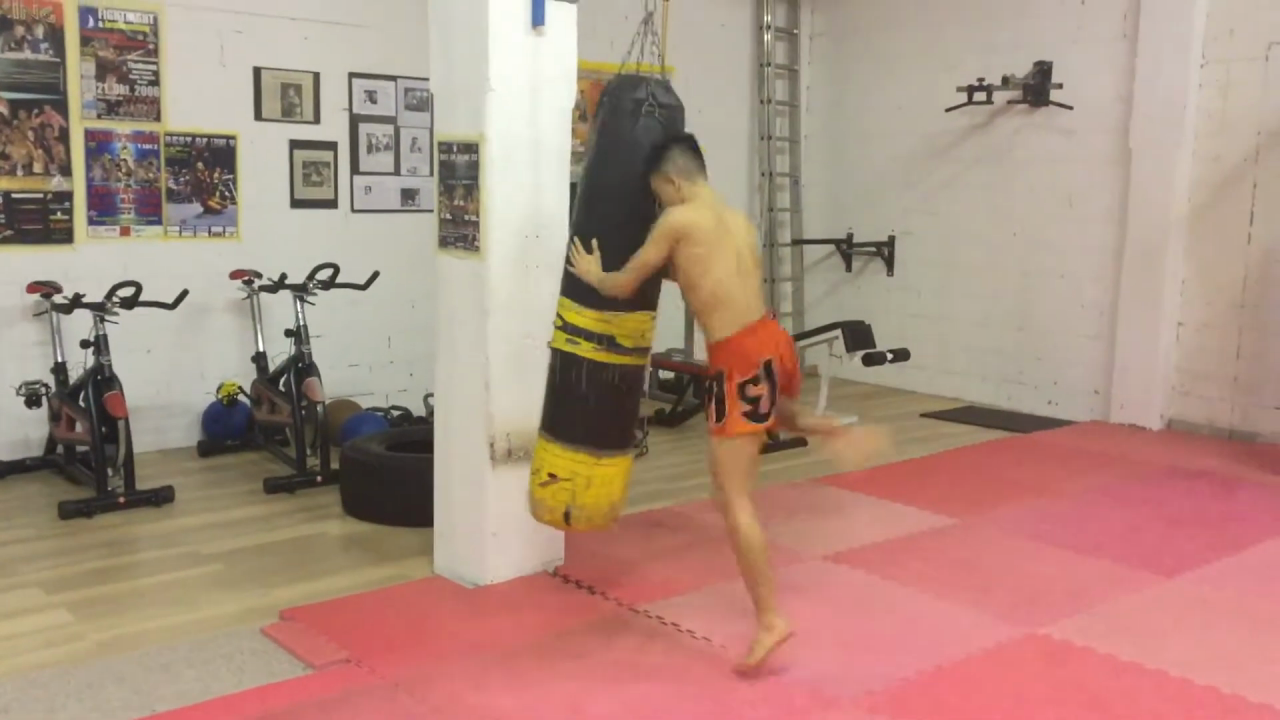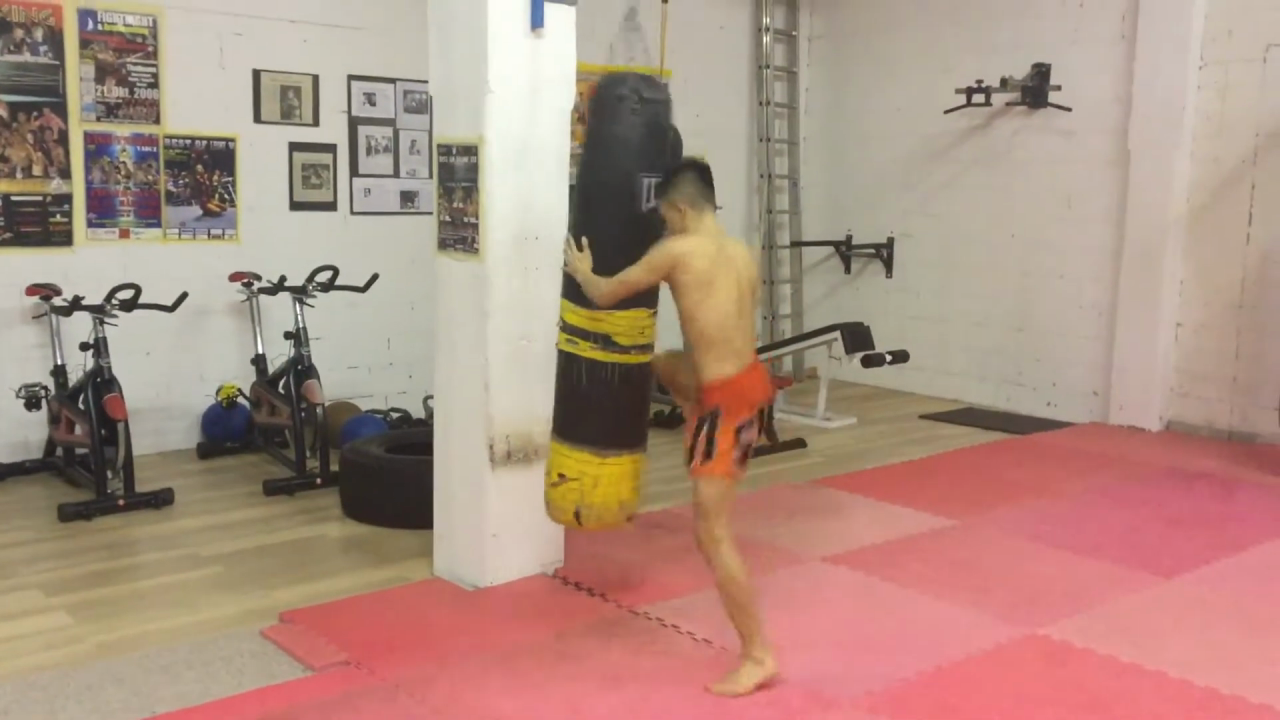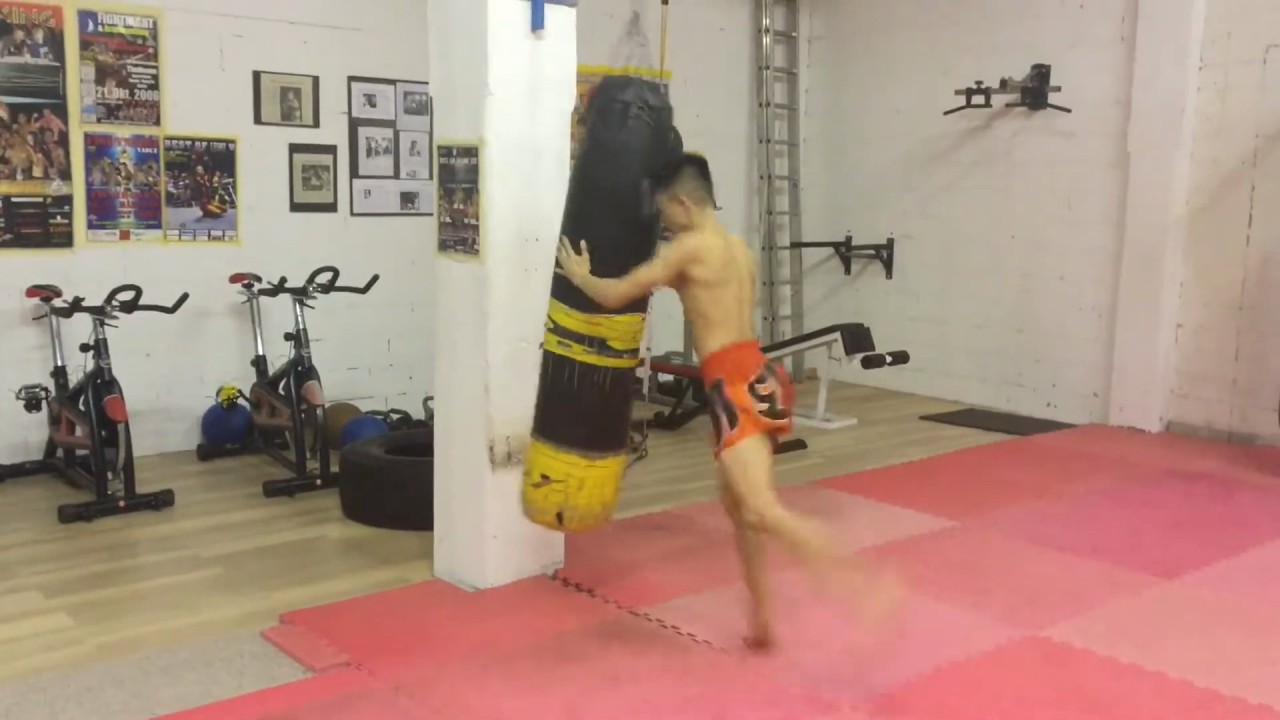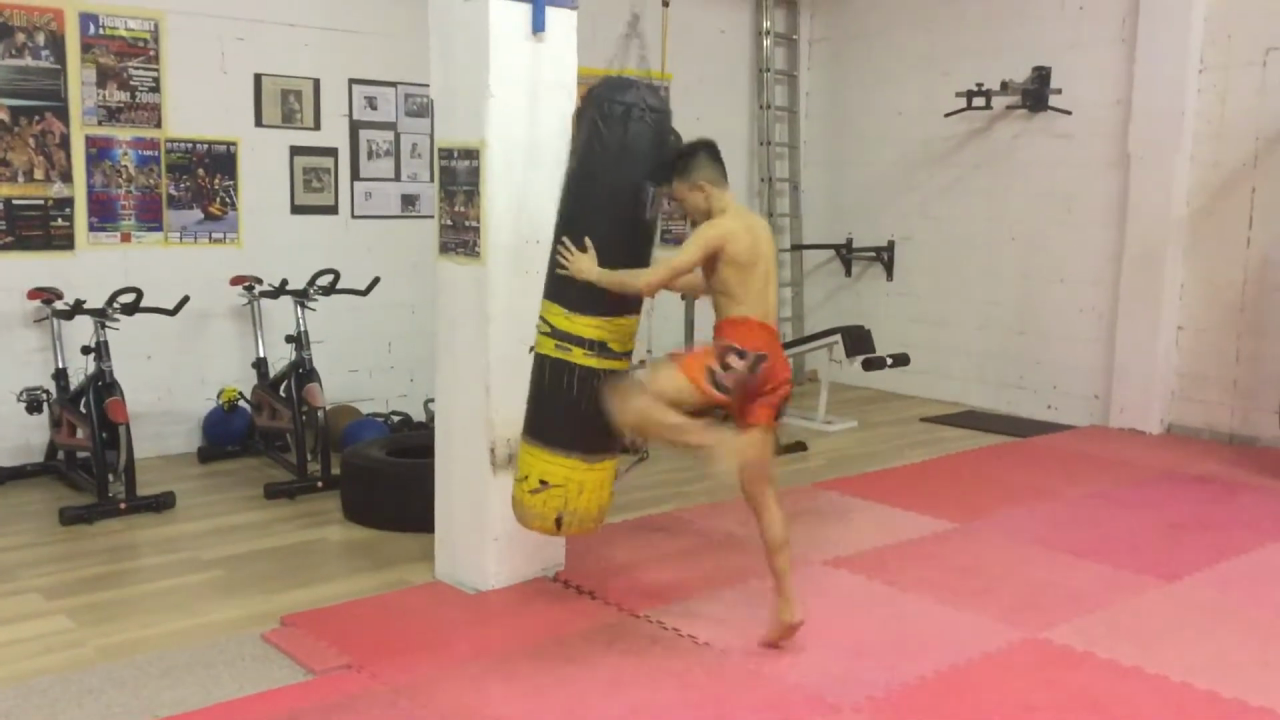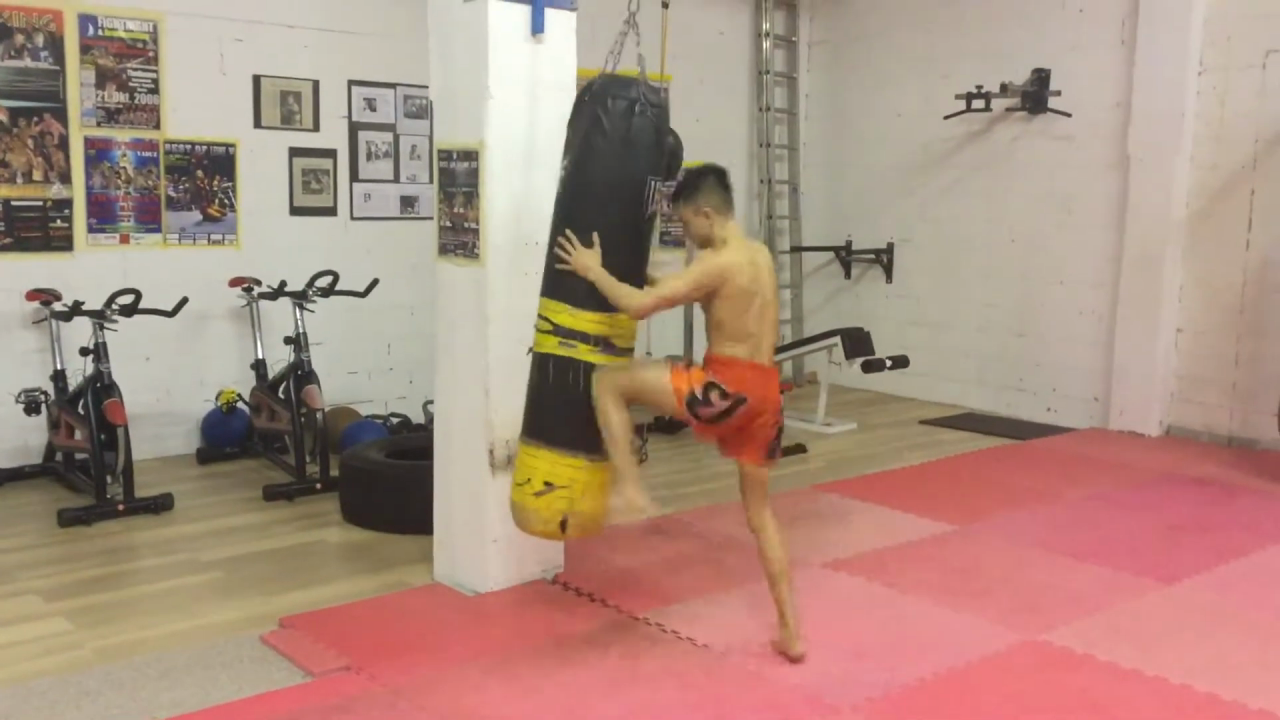
dt=0.2s
person 1, frame 1
left shoulder: (679, 220)
right shoulder: (739, 221)
left elbow: (623, 287)
left wrist: (590, 272)
right wrist: (672, 264)
left hip: (740, 363)
right hip: (773, 343)
left knee: (733, 499)
left ankle: (769, 622)
right ankle: (838, 432)
person 1, frame 2
left shoulder: (676, 250)
right shoulder: (742, 254)
left elbow: (606, 295)
left wrist: (580, 271)
left hip: (726, 400)
right hip: (749, 378)
left knee: (712, 533)
right knee: (662, 366)
left ankle: (758, 656)
person 1, frame 3
left shoulder: (687, 248)
right shoulder: (738, 248)
left elbow: (612, 297)
left wrist: (579, 274)
left hip: (734, 380)
right hip: (752, 372)
left knee: (760, 510)
right knee: (734, 505)
right ankle: (761, 619)
person 1, frame 4
left shoulder: (718, 229)
right shoulder: (757, 226)
left elbow: (650, 281)
left wrist: (591, 272)
right wrist: (671, 279)
left hip: (739, 353)
right hip: (770, 362)
left knee: (622, 402)
right knee: (758, 495)
left ankle: (721, 445)
right ankle: (786, 606)
person 1, frame 5
left shoulder: (717, 262)
right shoulder: (759, 255)
left elbow: (640, 305)
left wrist: (595, 271)
right wrist: (661, 285)
left hip: (725, 386)
right hip: (764, 394)
left knee: (605, 381)
right knee: (759, 514)
left ankle: (631, 490)
right ankle: (790, 632)
